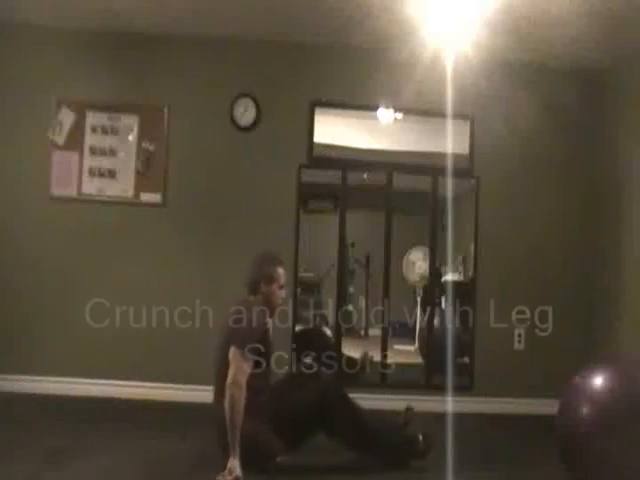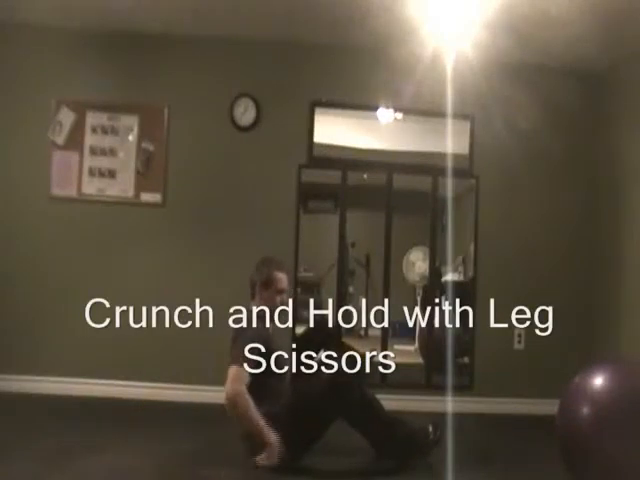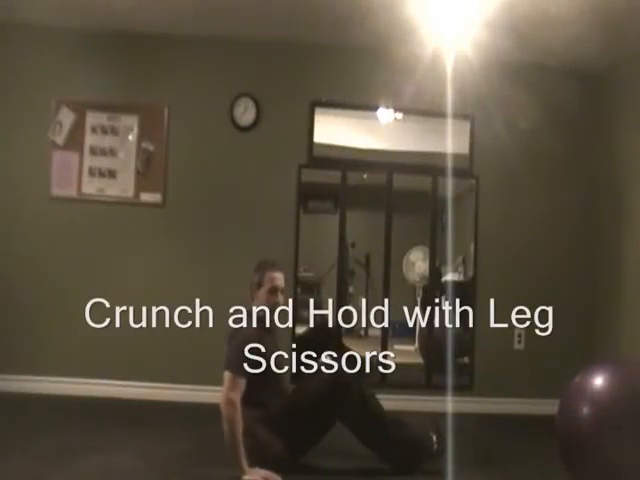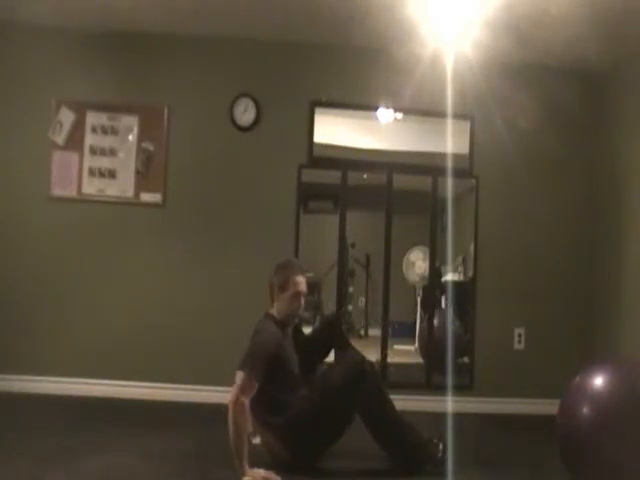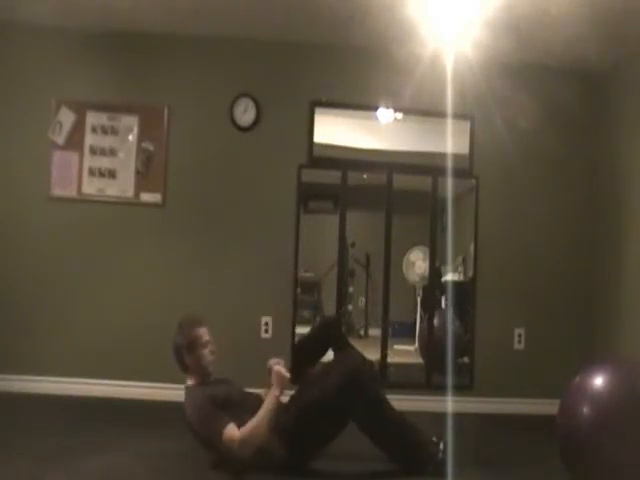
dt=1s
person 1, frame 1
left shoulder: (248, 313)
right shoulder: (252, 320)
right elbow: (235, 384)
right wrist: (234, 456)
left hip: (255, 416)
right hip: (253, 437)
left knee: (312, 376)
right knee: (327, 394)
left ankle: (384, 436)
right ankle: (398, 447)
person 1, frame 2
left shoulder: (259, 329)
right shoulder: (251, 336)
right elbow: (233, 392)
right wrist: (268, 438)
left hip: (282, 418)
right hip: (277, 440)
right knee: (340, 381)
right ankle: (404, 443)
person 1, frame 3
left shoulder: (266, 328)
right shoulder: (246, 336)
right elbow: (229, 400)
left hip: (278, 424)
right hip: (270, 444)
right knee: (340, 382)
right ankle: (408, 450)
person 1, frame 4
left shoulder: (283, 328)
right shoulder: (267, 337)
right elbow: (237, 400)
left hip: (297, 424)
right hip: (293, 444)
right knee: (358, 370)
right ankle: (416, 455)
person 1, frame 5
left shoulder: (213, 385)
right shoulder: (198, 404)
right elbow: (242, 445)
left wrist: (273, 389)
right wrist: (276, 393)
left hip: (286, 425)
right hip: (287, 444)
right knee: (353, 373)
right ankle: (421, 456)
